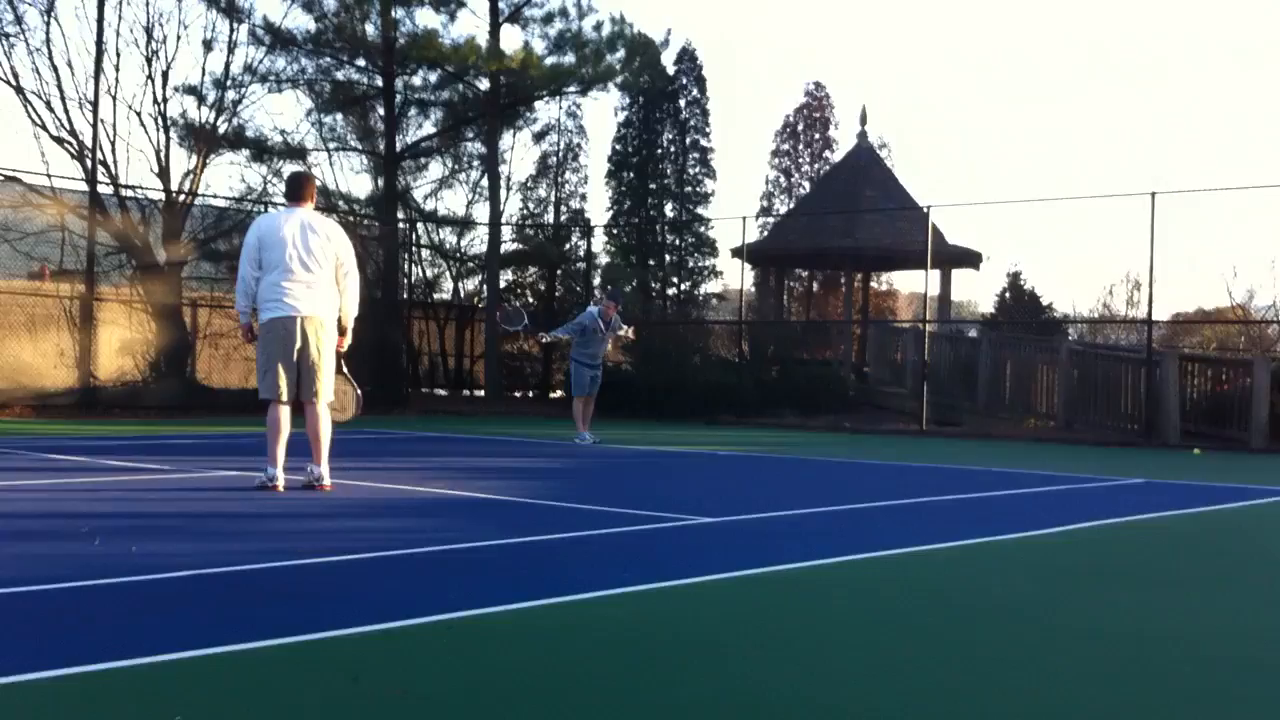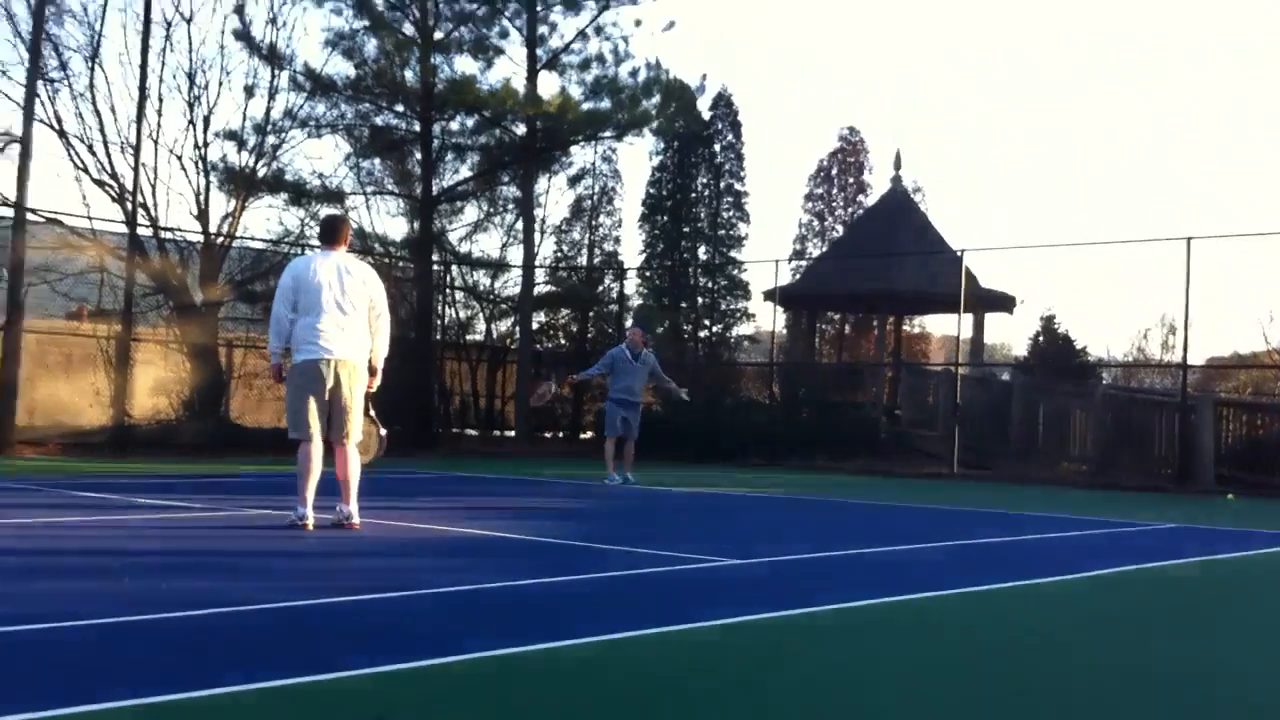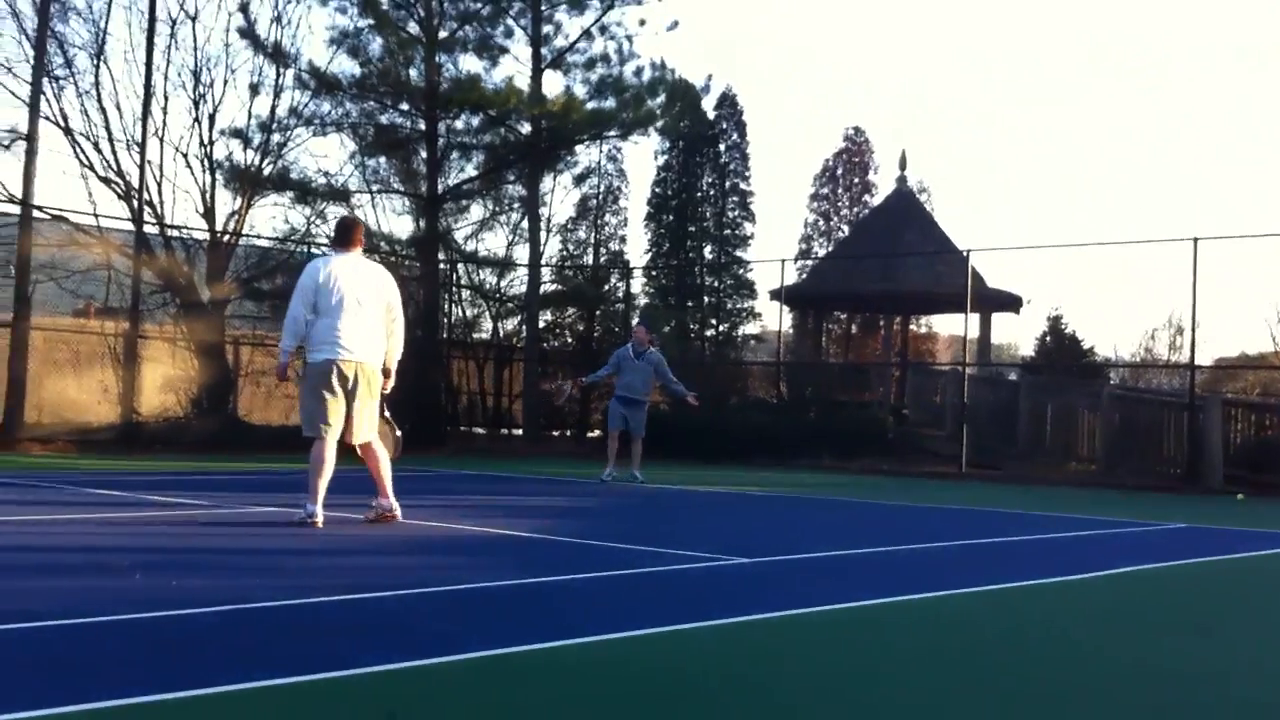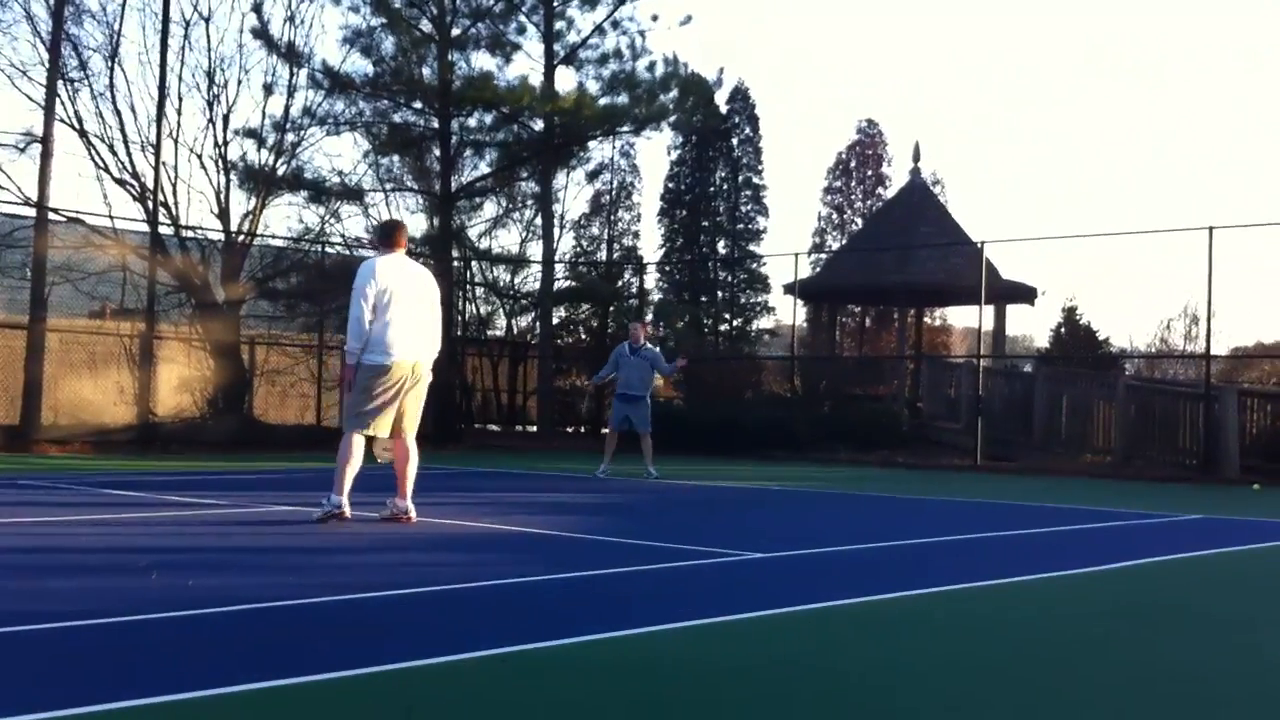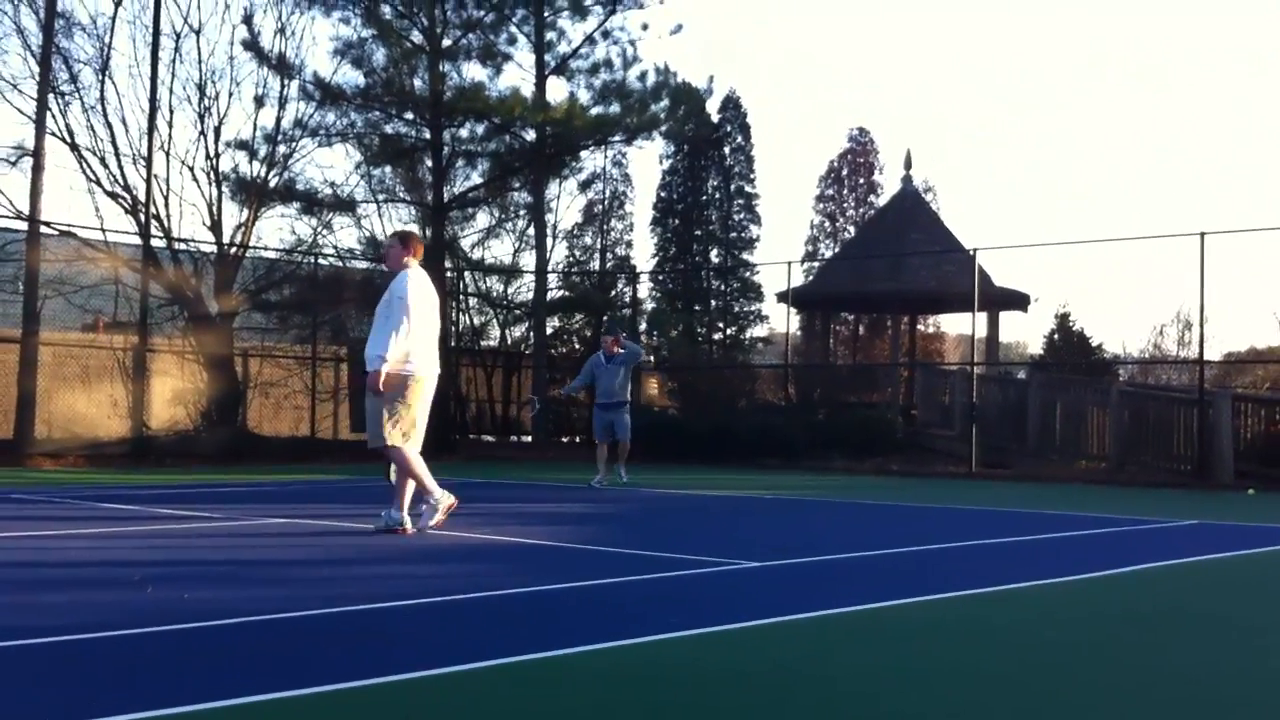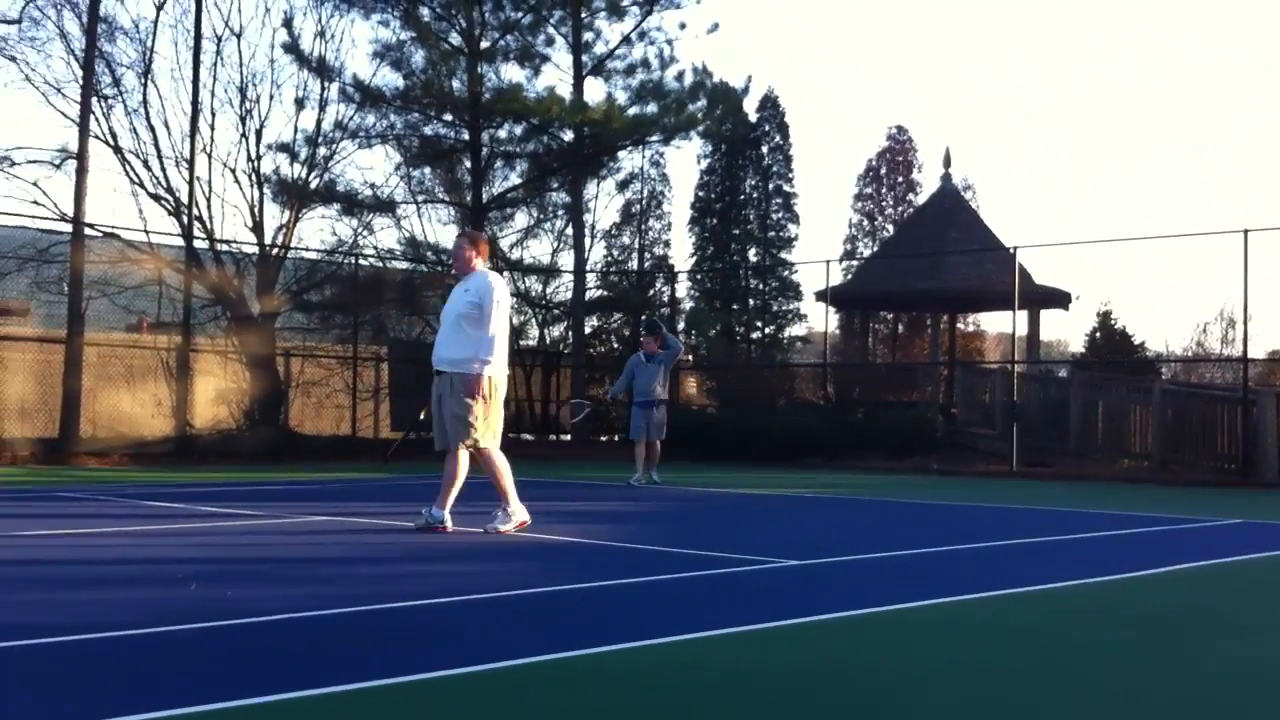
dt=0.4s
person 1, frame 1
left shoulder: (262, 225)
right shoulder: (331, 229)
left elbow: (247, 275)
right elbow: (348, 281)
left wrist: (245, 317)
right wrist: (347, 323)
left hip: (277, 320)
right hip: (320, 321)
left knee: (279, 399)
right knee: (317, 400)
left ankle: (274, 472)
right ankle: (319, 471)
person 1, frame 2
left shoulder: (298, 268)
right shoulder: (365, 272)
left elbow: (281, 316)
right elbow: (380, 323)
left wrist: (276, 357)
right wrist: (376, 365)
left hip: (310, 361)
right hip: (352, 363)
left knee: (311, 438)
right knee: (345, 441)
left ankle: (304, 511)
right ankle: (348, 508)
person 1, frame 3
left shoulder: (319, 268)
right shoulder: (382, 275)
left elbow: (298, 316)
right elbow: (395, 325)
left wrist: (285, 356)
right wrist: (390, 365)
left hip: (327, 361)
right hip: (367, 364)
left knee: (325, 436)
right knee: (366, 436)
left ankle: (314, 508)
right ankle: (387, 502)
person 1, frame 4
left shoulder: (373, 268)
right shoulder: (426, 275)
left elbow: (360, 318)
right elbow: (436, 323)
left wrist: (350, 359)
right wrist: (428, 360)
left hip: (380, 361)
right hip: (418, 364)
left knee: (356, 429)
right knee: (404, 435)
left ankle: (338, 499)
right ankle: (402, 503)
person 1, frame 5
left shoulder: (406, 279)
right shoulder: (417, 282)
left elbow: (401, 327)
left wrist: (381, 366)
left hip: (399, 374)
right hip: (413, 374)
left knee: (392, 441)
right knee: (402, 444)
left ankle: (436, 496)
right ankle: (398, 514)
person 1, frame 6
left shoulder: (489, 283)
right shoulder: (460, 289)
left elbow: (496, 330)
left wrist: (483, 371)
right wrist: (439, 371)
left hip: (475, 377)
right hip: (449, 376)
left knee: (482, 445)
right knee: (454, 447)
left ankle: (513, 509)
right ankle: (440, 512)
person 2, frame 1
left shoulder: (615, 320)
right shoulder: (587, 318)
right elbow: (567, 330)
left wrist: (627, 331)
right wrist: (549, 336)
left hip: (596, 365)
right hip: (580, 363)
left knee: (591, 398)
right knee: (579, 397)
left ankle: (585, 431)
right ankle: (580, 433)
person 2, frame 2
left shoulder: (649, 359)
right shoulder: (616, 353)
left elbow: (661, 379)
right elbow: (598, 369)
left wrist: (677, 390)
right wrist: (579, 377)
left hip: (634, 405)
right hip: (615, 402)
left knee: (630, 439)
right knee: (612, 437)
left ankle: (627, 473)
right ankle: (611, 474)
person 2, frame 3
left shoulder: (656, 358)
right shoulder: (622, 352)
left elbow: (668, 379)
right elbow: (607, 370)
left wrist: (684, 393)
right wrist: (588, 379)
left hip: (639, 404)
right hip: (619, 400)
left knee: (636, 438)
right knee: (613, 433)
left ankle: (635, 472)
right ankle: (610, 468)
person 2, frame 4
left shoulder: (652, 352)
right shoulder: (620, 349)
left elbow: (664, 370)
right elbow: (609, 369)
left wrist: (675, 366)
right wrist: (594, 381)
left hip: (640, 400)
right hip: (621, 397)
left knee: (644, 433)
right knee: (612, 431)
left ankle: (649, 467)
right ankle: (605, 465)
person 2, frame 5
left shoulder: (626, 357)
right shoulder: (595, 360)
left elbow: (639, 353)
right elbow: (582, 380)
left wrist: (623, 342)
right wrist: (565, 391)
left hip: (621, 407)
right hip: (601, 407)
left knee: (624, 440)
right knee: (601, 442)
left ankle: (621, 466)
right ankle: (601, 475)
person 2, frame 6
left shoulder: (665, 357)
right shoulder: (635, 360)
left elbow: (678, 348)
right elbow: (624, 380)
left wrist: (664, 333)
right wrist: (612, 393)
left hip: (658, 406)
right hip: (639, 405)
left knee: (654, 440)
right knee: (639, 440)
left ankle: (652, 471)
right ankle: (640, 474)
